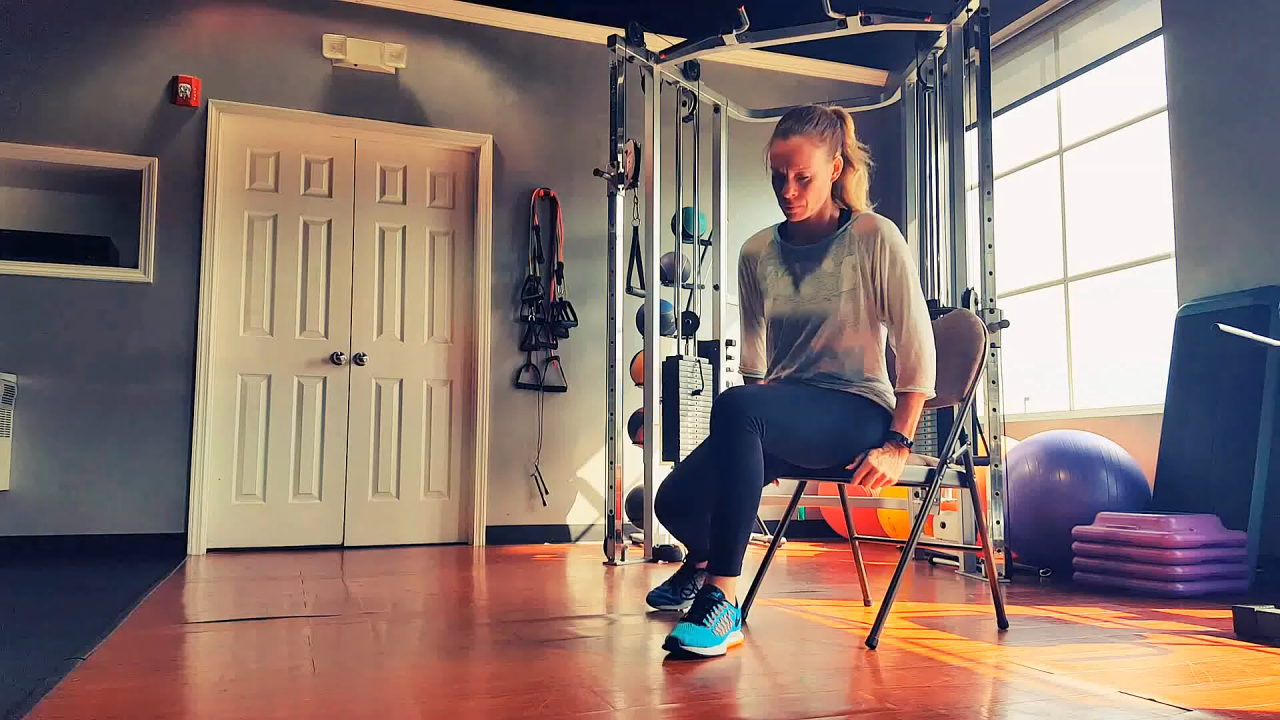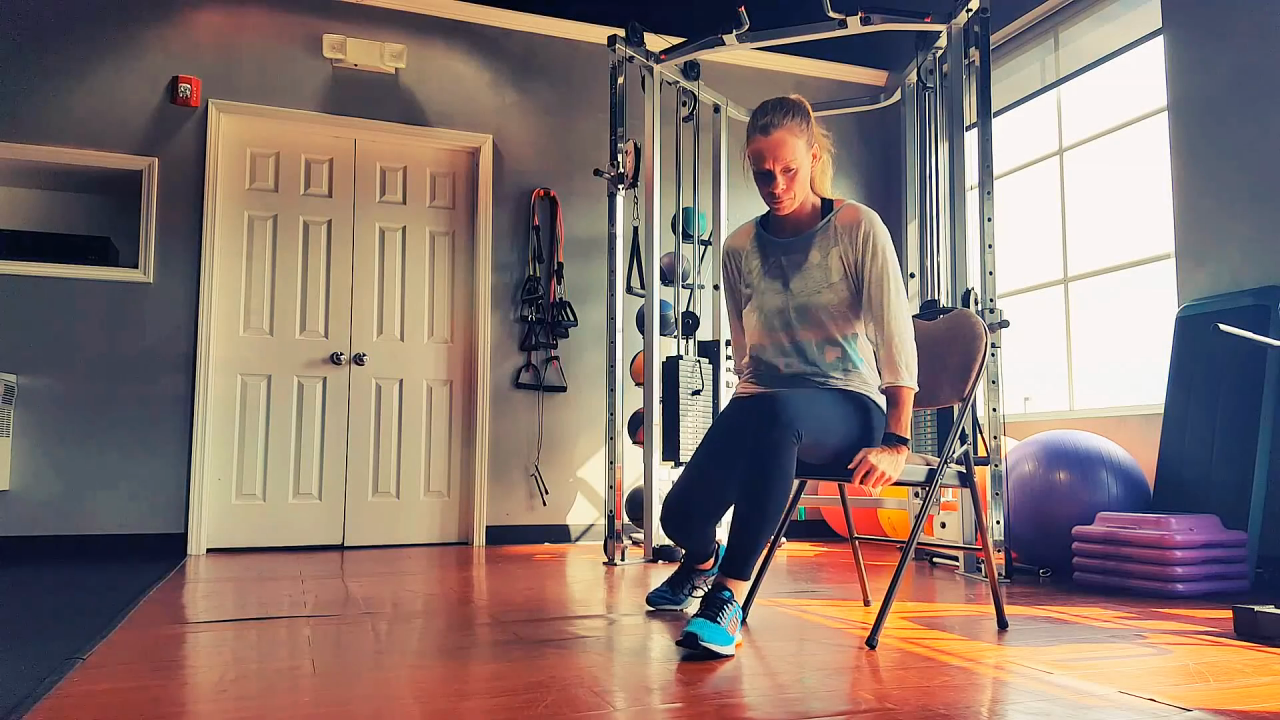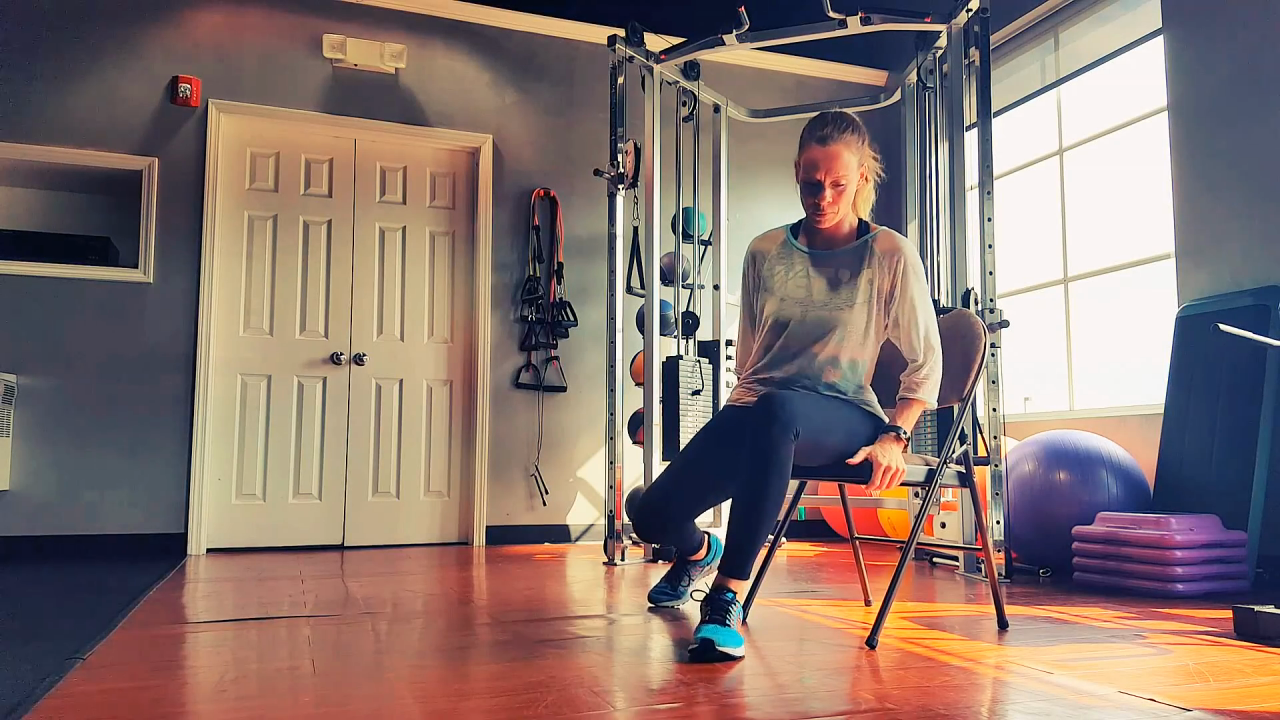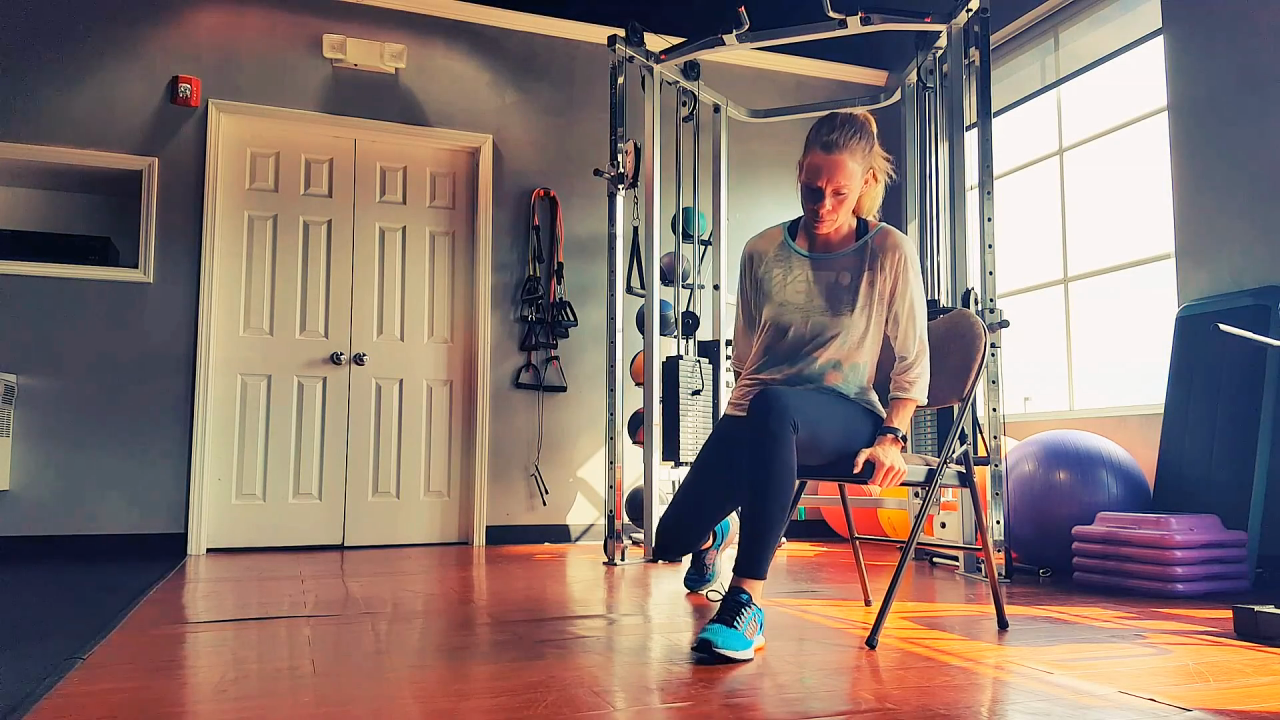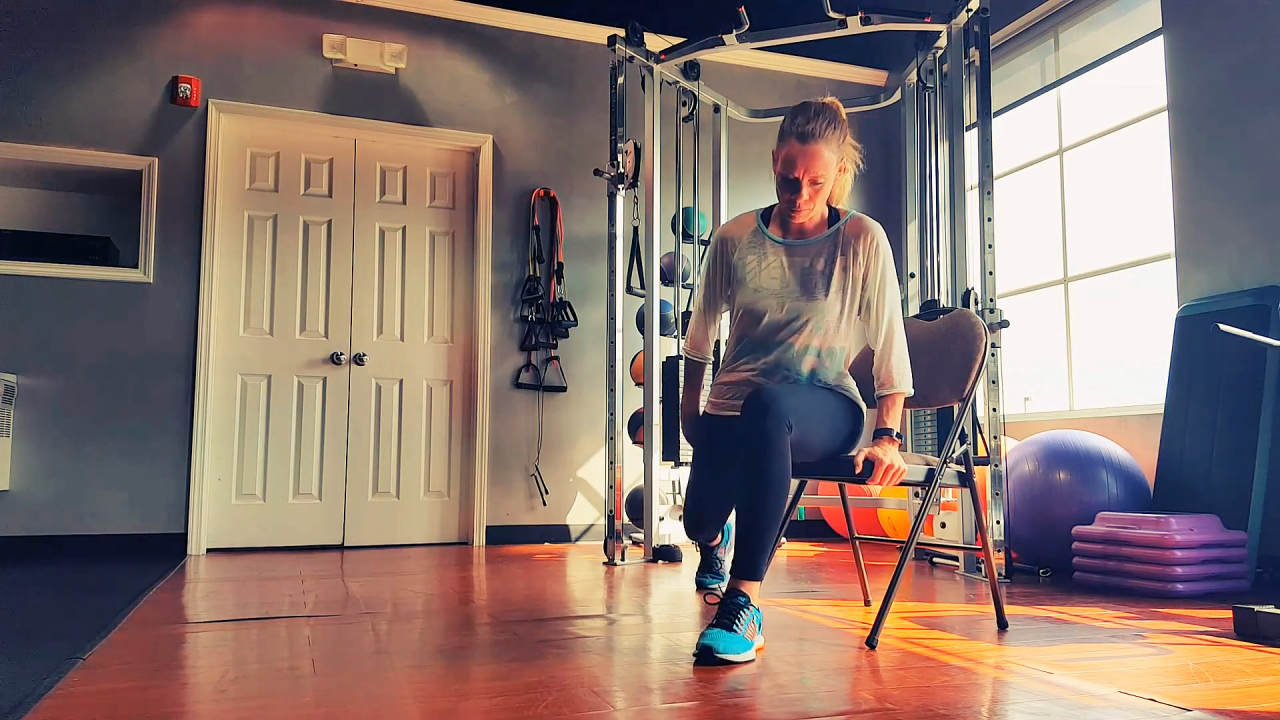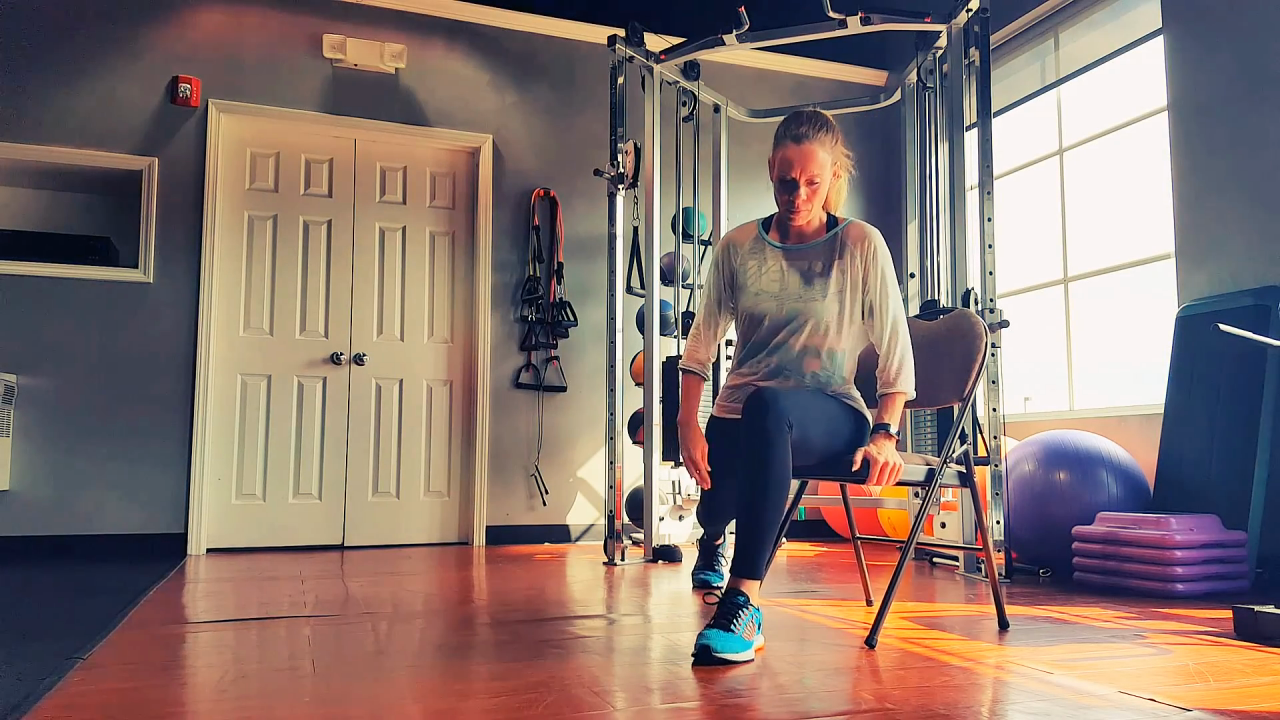
dt=0.4s
person 1, frame 1
left shoulder: (876, 238)
right shoulder: (757, 253)
left elbow: (916, 348)
left wrist: (898, 443)
right wrist: (762, 434)
left hip: (856, 414)
right hip: (780, 415)
left knee: (736, 405)
right knee: (674, 503)
left ankle: (721, 601)
right ankle: (705, 560)
person 1, frame 2
left shoulder: (858, 228)
right shoulder: (739, 247)
left elbow: (896, 338)
left wrist: (895, 442)
right wrist: (747, 410)
left hip: (845, 405)
right hip: (761, 402)
left knee: (779, 412)
right knee: (681, 516)
left ankle: (727, 596)
right ankle: (705, 560)
person 1, frame 3
left shoulder: (890, 255)
right shoulder: (765, 252)
left elbow: (925, 362)
left wrist: (894, 434)
right wrist: (744, 409)
left hip: (842, 418)
right hip: (754, 409)
left knee: (777, 412)
right knee: (651, 515)
left ankle: (727, 597)
right ankle: (700, 551)
person 1, frame 4
left shoulder: (890, 253)
right shoulder: (762, 251)
left elbow: (913, 360)
left wrist: (891, 436)
right wrist: (739, 411)
left hip: (844, 416)
right hip: (751, 414)
left knee: (773, 408)
right knee: (673, 541)
left ankle: (745, 602)
right ankle: (715, 535)
person 1, frame 5
left shoulder: (862, 240)
right shoulder: (734, 238)
left elbow: (889, 344)
right elbow: (701, 329)
left wrist: (888, 436)
right wrist: (689, 402)
left hip: (825, 408)
right hip: (731, 408)
left knee: (766, 407)
right knee: (700, 522)
left ankle: (743, 604)
right ankle: (715, 538)
person 1, frame 6
left shoulder: (861, 245)
right shoulder: (737, 246)
left elbow: (895, 349)
right elbow: (701, 342)
left wrist: (885, 433)
right wrist: (689, 424)
left hip: (830, 414)
right hip: (740, 418)
left knee: (768, 406)
left ankle: (742, 603)
right ankle: (713, 541)
